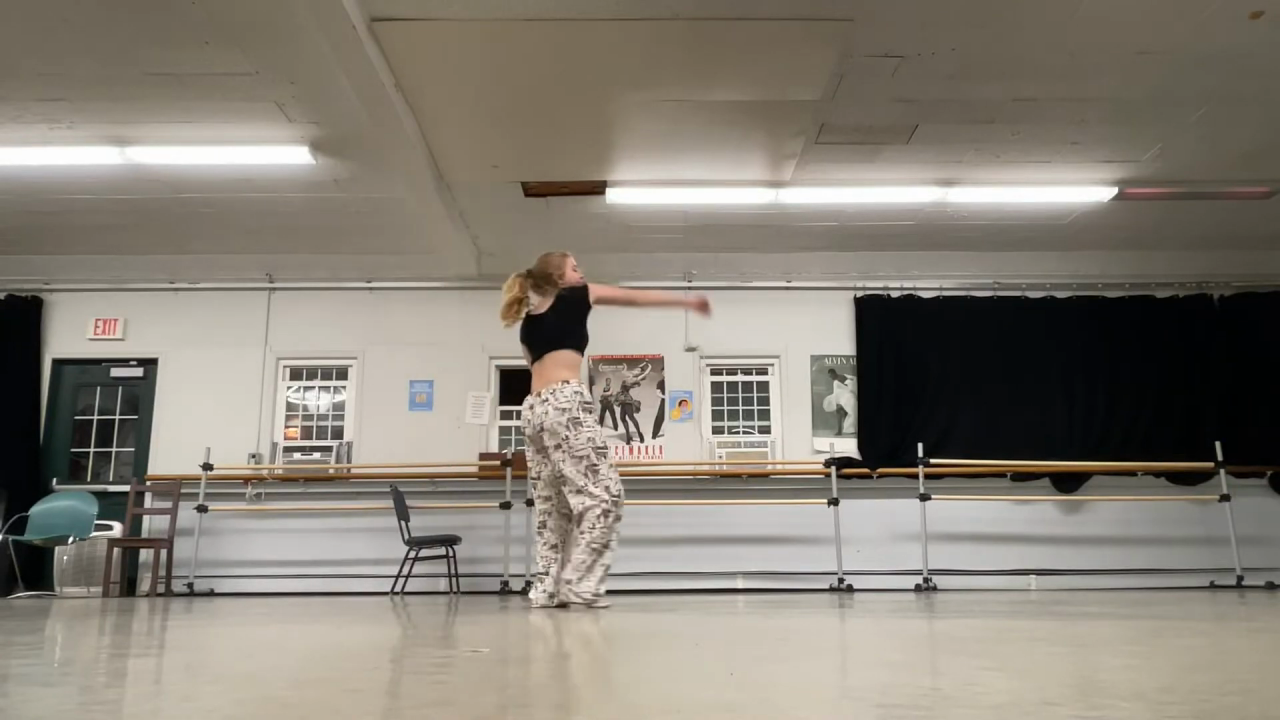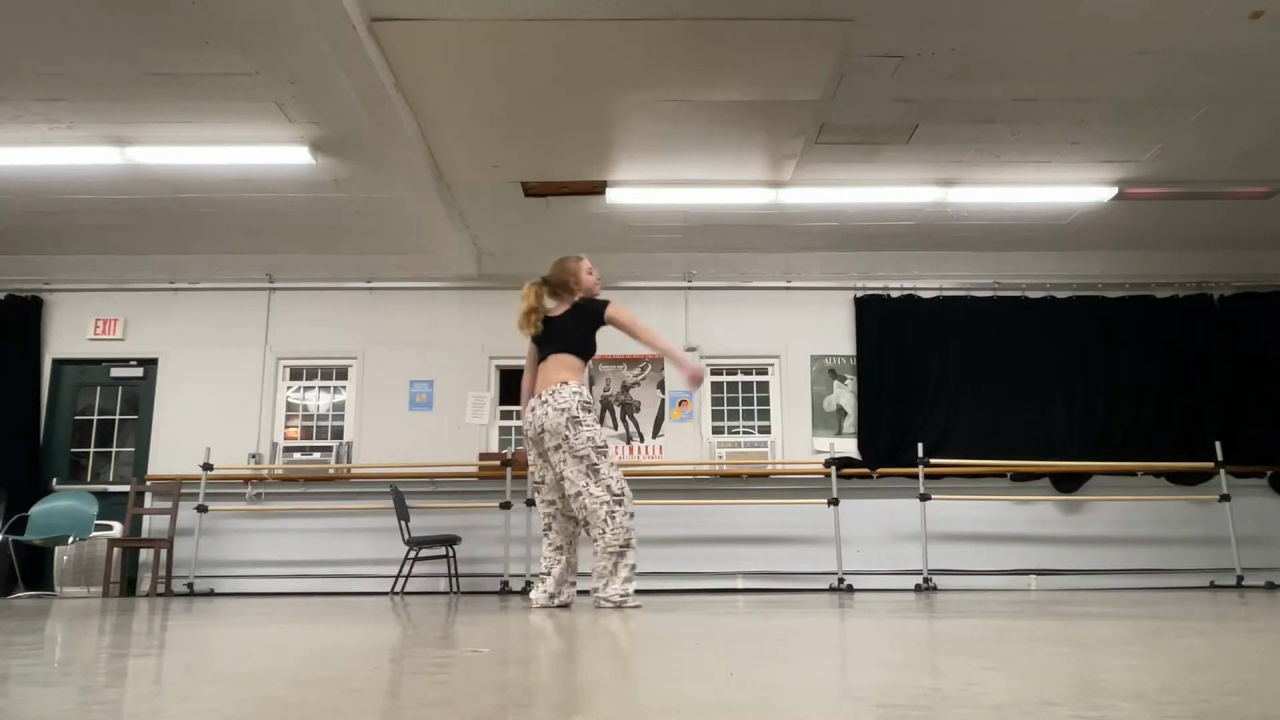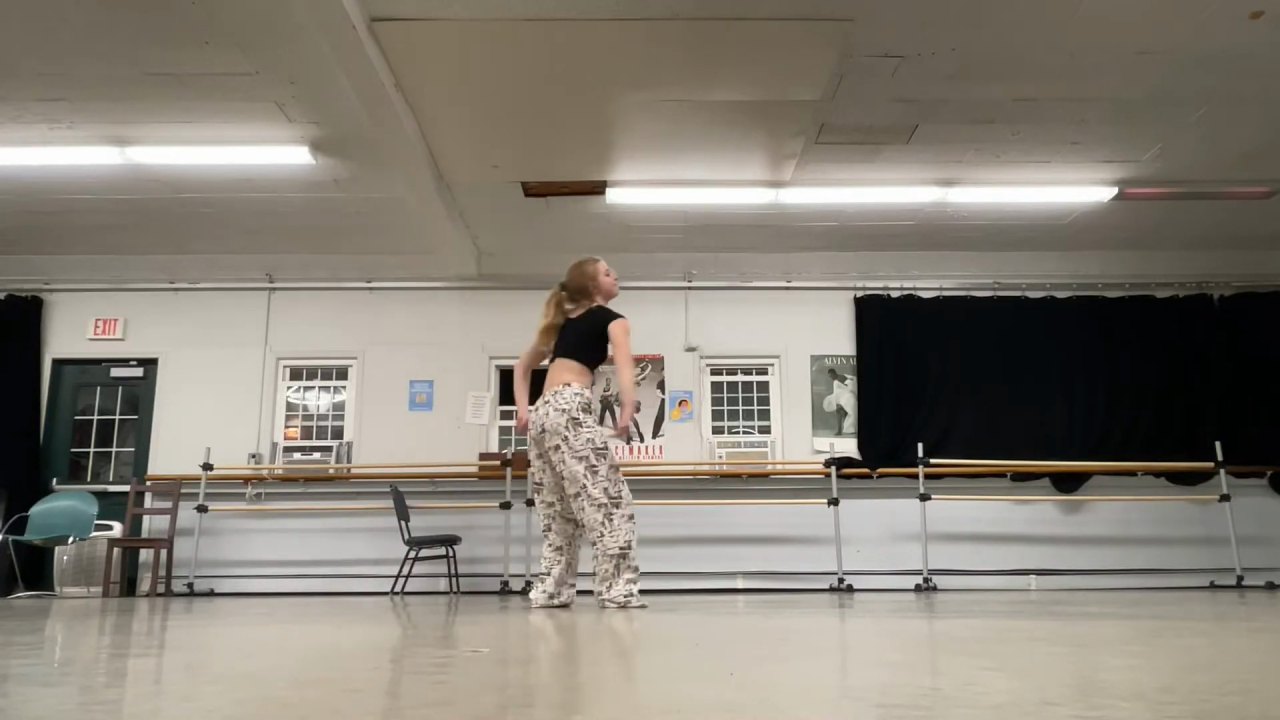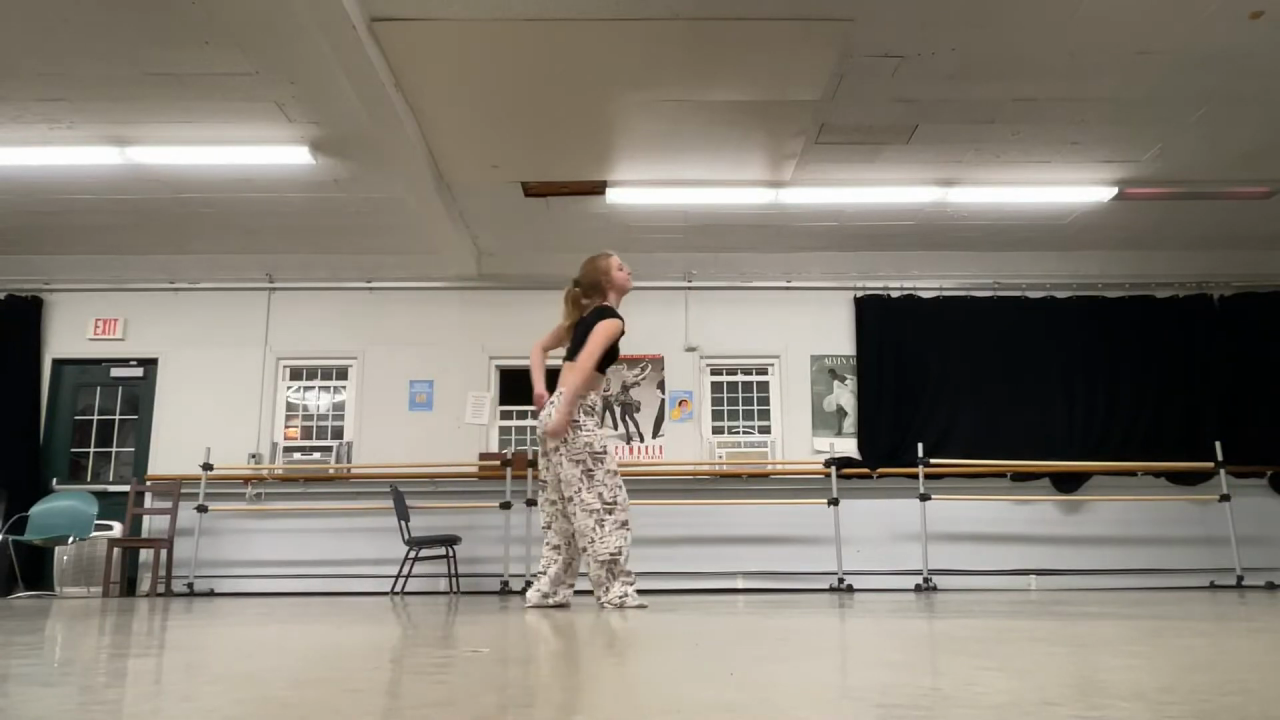
dt=0.1s
person 1, frame 1
left shoulder: (528, 323)
right shoulder: (574, 296)
right elbow: (635, 296)
right wrist: (686, 301)
left hip: (533, 409)
right hip: (568, 404)
left knee: (551, 507)
right knee: (602, 496)
left ankle: (547, 588)
right ankle: (580, 584)
person 1, frame 2
left shoulder: (542, 322)
right shoulder: (589, 307)
left elbow: (528, 380)
right elbow: (643, 334)
left wrist: (534, 416)
right wrist: (685, 362)
left hip: (538, 412)
right hip: (568, 406)
left knee: (557, 509)
right knee: (608, 497)
left ankle: (550, 588)
right ankle: (612, 587)
person 1, frame 3
left shoulder: (568, 319)
right shoulder: (612, 319)
left elbow: (524, 363)
right elbow: (623, 358)
left wrist: (522, 408)
right wrist: (628, 406)
left hip: (545, 412)
right hip: (571, 408)
left knee: (560, 510)
right knee: (609, 499)
left ankle: (550, 590)
right ankle: (617, 588)
person 1, frame 4
left shoulder: (585, 316)
right shoulder: (611, 319)
left elbow: (538, 349)
right elbow: (585, 363)
left wrist: (541, 392)
right wrist: (564, 410)
left hip: (560, 414)
right hip: (579, 413)
left knee: (564, 510)
right knee: (606, 500)
left ankle: (547, 587)
right ankle: (615, 589)
